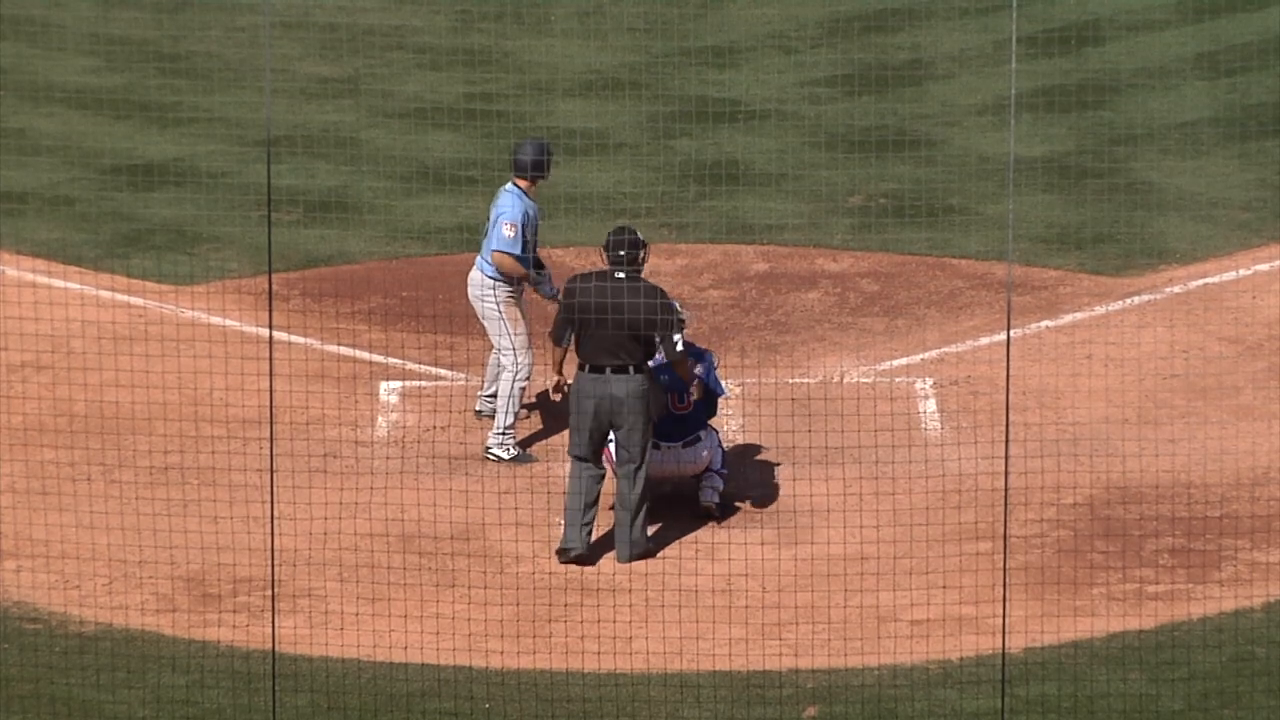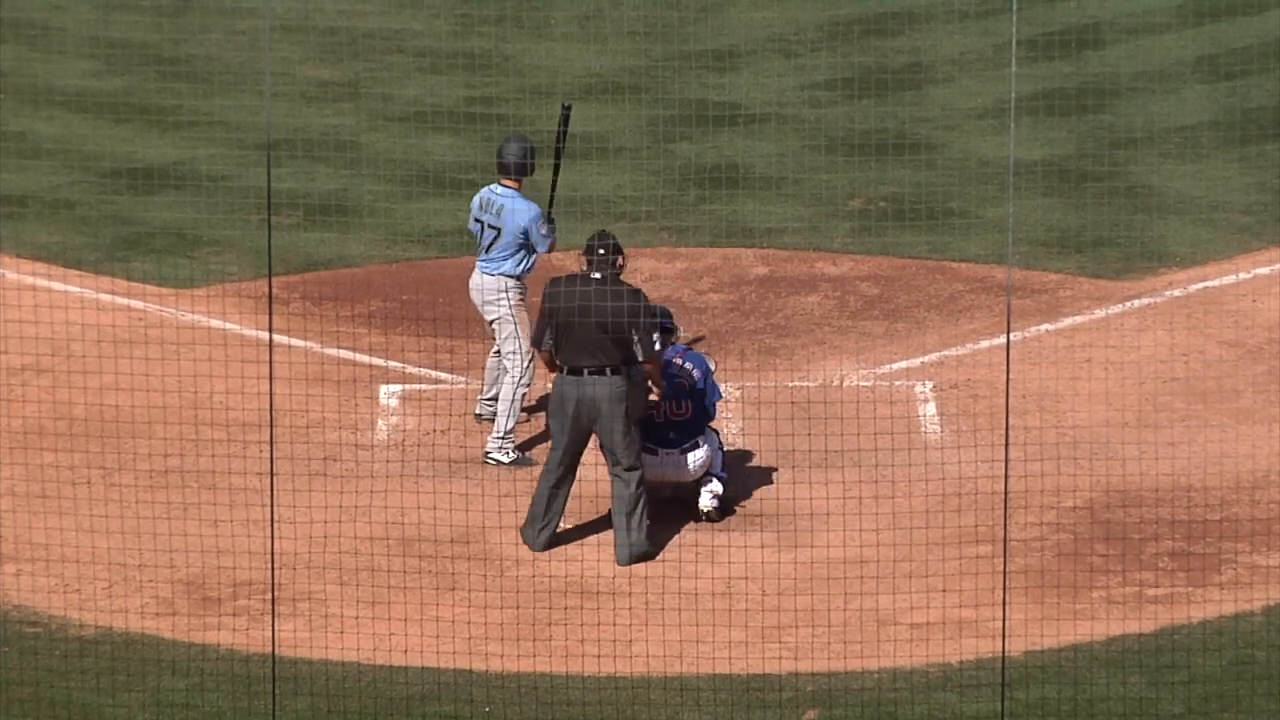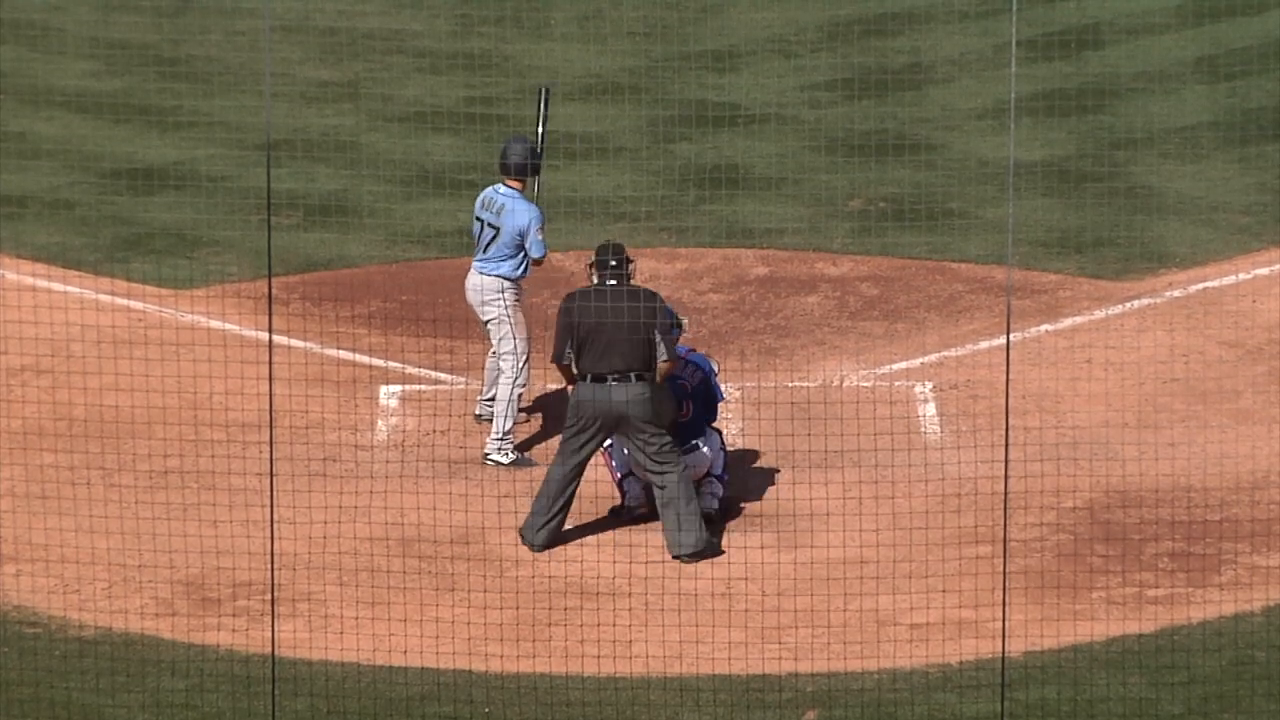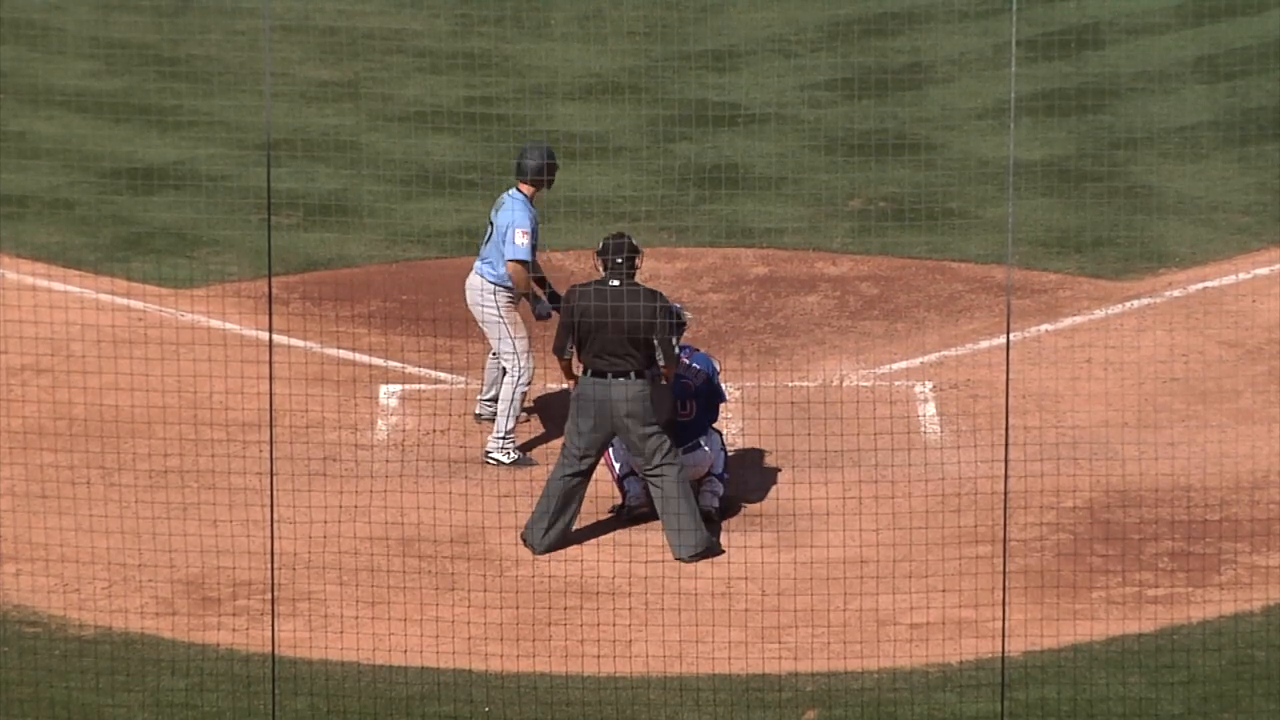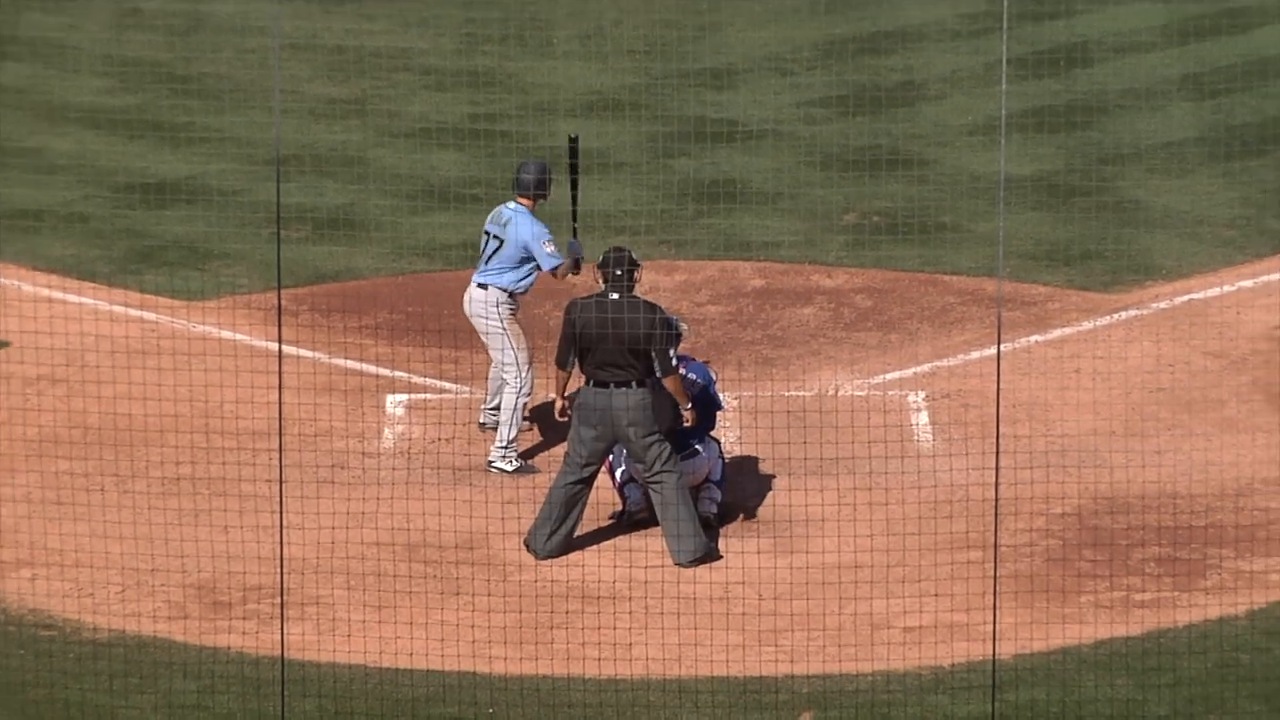
dt=0.7s
person 1, frame 1
left shoulder: (578, 285)
right shoulder: (655, 297)
left elbow: (560, 338)
right elbow: (673, 354)
left wrist: (557, 373)
right wrist: (693, 381)
left hip: (588, 383)
right hip: (633, 386)
left knee: (584, 462)
right knee: (632, 467)
left ankle: (574, 540)
right ankle: (630, 543)
person 1, frame 2
left shoulder: (557, 288)
right shoulder: (633, 298)
left elbow: (543, 344)
right elbow: (647, 356)
left wrist: (556, 371)
right wrist: (656, 384)
left hip: (569, 385)
right hip: (614, 388)
left knee: (559, 463)
right knee: (626, 468)
left ankle: (538, 533)
right ankle: (630, 546)
person 1, frame 3
left shoulder: (574, 302)
right shoulder: (651, 300)
left elbow: (562, 358)
right elbow: (667, 359)
left wrist: (574, 383)
right wrist: (652, 386)
left hip: (591, 394)
right hip: (638, 394)
left knee: (567, 462)
right knee: (666, 468)
left ankle: (538, 533)
right ankle: (690, 542)
person 1, frame 4
left shoulder: (577, 296)
right shoulder: (655, 302)
left elbow: (563, 352)
right elbow: (667, 362)
left wrist: (571, 378)
right wrist: (665, 386)
left hip: (591, 391)
right hip: (638, 393)
left knee: (572, 466)
right knee: (662, 468)
left ankle: (541, 536)
right ankle: (691, 543)
person 1, frame 5
left shoulder: (577, 310)
right shoulder: (653, 314)
left elbow: (565, 362)
right elbow: (667, 371)
left wrist: (560, 396)
right wrist: (685, 405)
left hip: (592, 400)
right hip: (638, 401)
left knee: (574, 473)
right knee: (663, 475)
left ankle: (544, 542)
right ankle: (691, 548)
person 2, frame 1
left shoulder: (517, 197)
right shoulder: (514, 206)
left elbow: (525, 244)
right elbow: (501, 258)
left wrist: (542, 272)
right wrist: (537, 280)
left hip: (496, 285)
right hip: (494, 289)
left knee: (506, 347)
right knee: (517, 362)
left ankle: (489, 403)
right ankle: (500, 443)
person 2, frame 2
left shoulder: (482, 196)
right shoulder: (528, 210)
right elbow: (547, 247)
right wrist: (549, 230)
left hip: (481, 279)
right hip: (504, 288)
left knee: (503, 347)
right knee: (519, 365)
left ankle: (489, 407)
right ankle: (500, 446)
person 2, frame 3
left shoulder: (485, 196)
right shoulder: (529, 212)
right elbow: (537, 259)
left hip: (477, 280)
right hip: (500, 289)
left knee: (501, 349)
right knee: (514, 365)
left ankle: (488, 407)
right ankle: (499, 447)
person 2, frame 4
left shoulder: (510, 199)
right shoulder: (521, 213)
left elbow: (524, 255)
right elbow: (515, 267)
left wrist: (547, 287)
right wrist: (536, 300)
left hip: (481, 284)
right hip: (493, 293)
left knee: (502, 350)
right knee: (519, 367)
left ankle: (488, 406)
right ankle: (500, 446)
person 2, frame 5
left shoulder: (498, 212)
right shoulder: (533, 228)
right elbow: (559, 272)
left wrist: (560, 257)
right wrist: (574, 254)
left hip: (477, 294)
right hip: (495, 303)
left knee: (504, 359)
right knee: (519, 377)
left ankle: (491, 415)
right ankle: (503, 455)
person 3, frame 1
right shoulder: (700, 357)
right elbow: (710, 411)
right hip: (694, 458)
left knee: (612, 433)
right knee: (710, 435)
right ankle: (710, 496)
person 3, frame 2
right shoulder: (698, 361)
right elbow: (708, 415)
left hip: (647, 465)
right hip: (694, 463)
right knee: (710, 437)
right ankle: (709, 498)
person 3, frame 3
right shoulder: (700, 363)
right elbow: (710, 417)
right hip: (694, 464)
left knee: (612, 440)
right knee: (713, 437)
left ankle: (634, 500)
right ankle: (710, 500)
person 3, frame 4
right shoulder: (703, 362)
right elbow: (712, 416)
right hip: (696, 463)
left knee: (615, 435)
right knee: (714, 438)
left ankle: (635, 497)
right ankle: (709, 499)
person 3, frame 5
right shoulder: (701, 371)
right elbow: (709, 425)
right hip: (693, 467)
left knee: (617, 448)
right knee: (711, 446)
left ankle: (635, 505)
right ankle: (708, 507)
